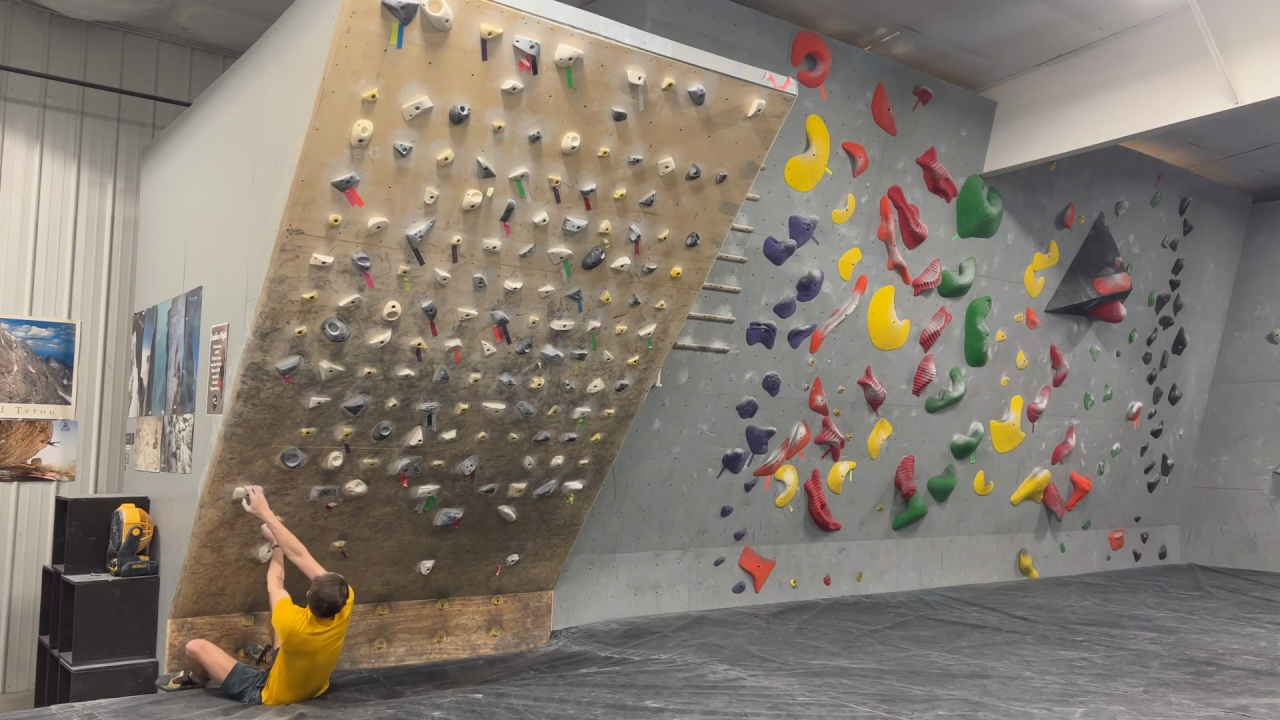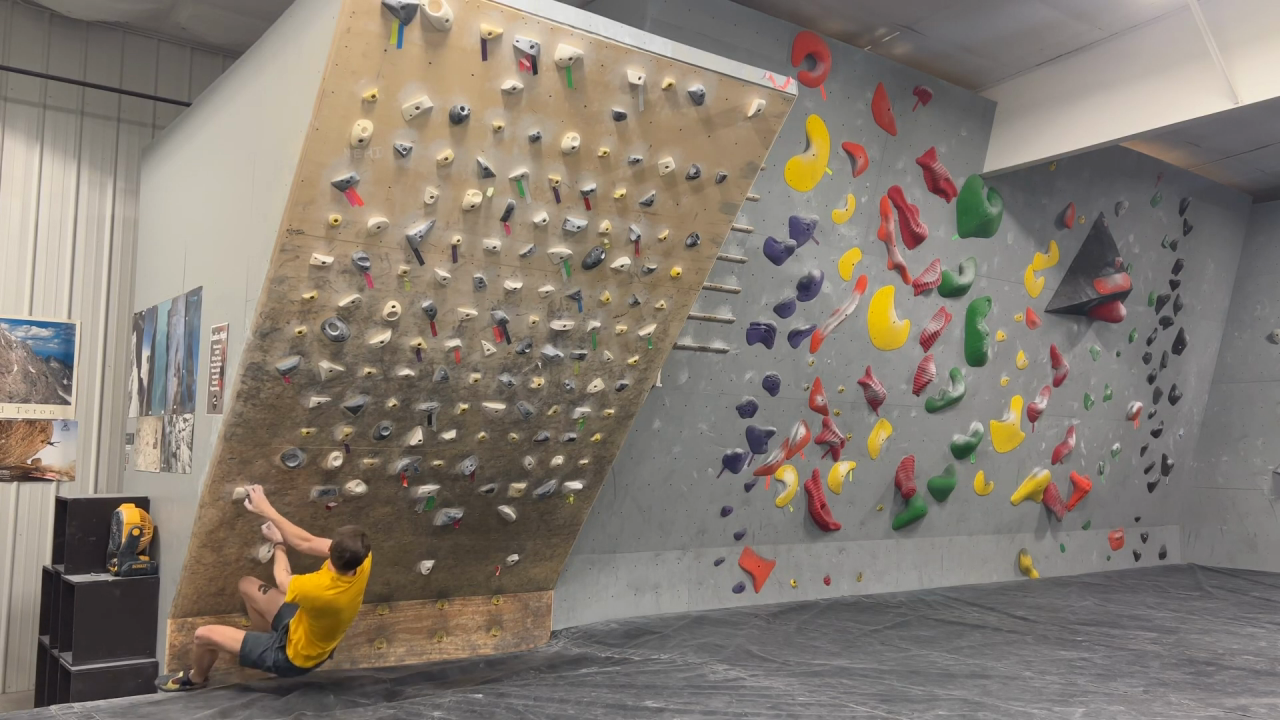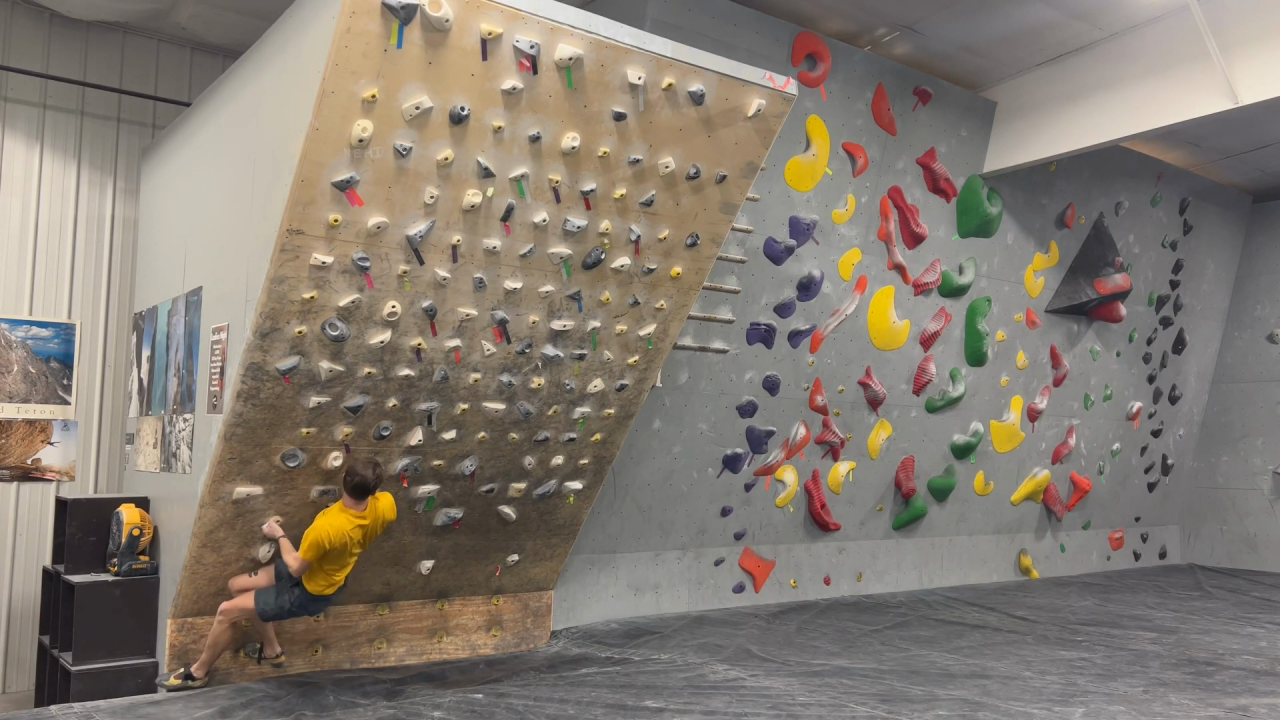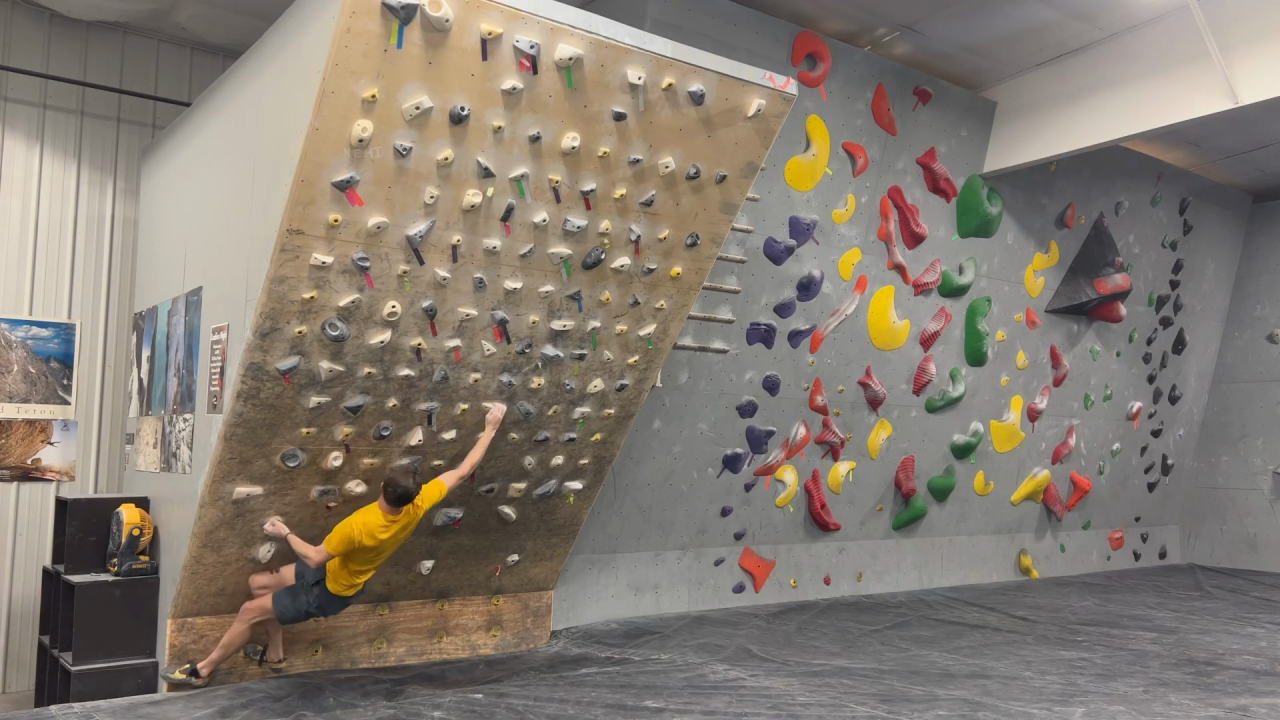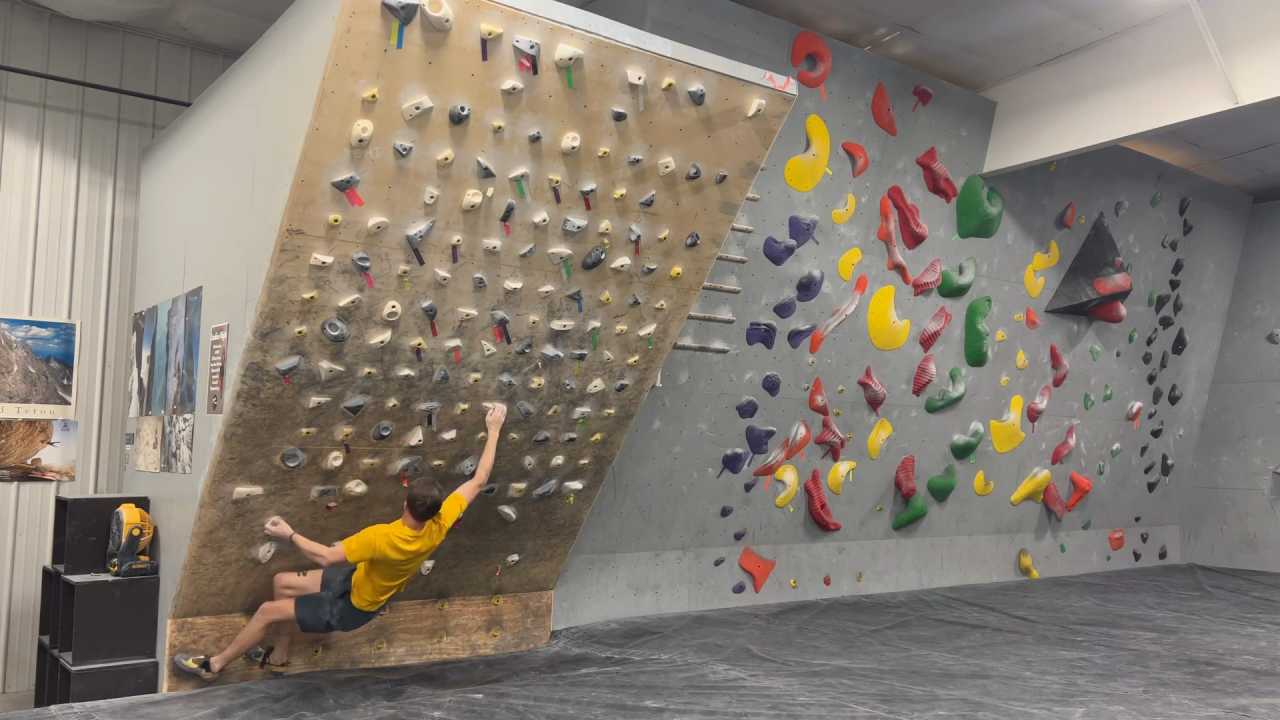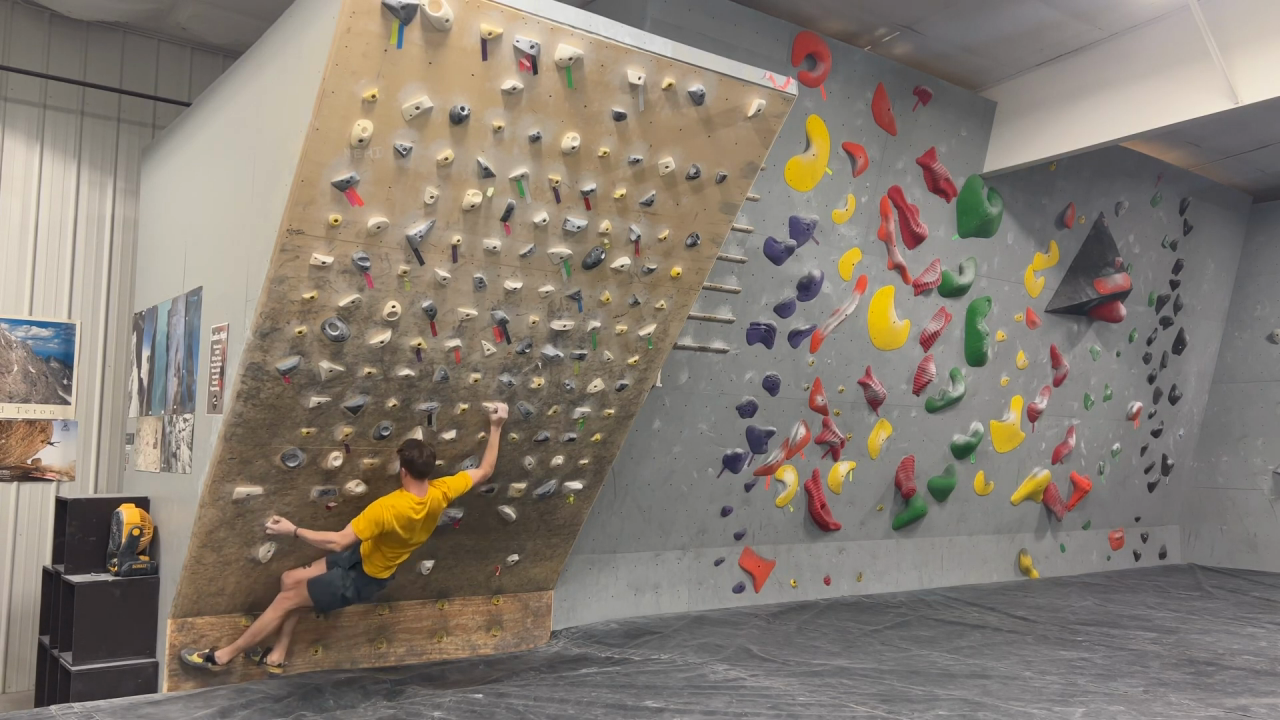
dt=0.4s
person 1, frame 1
left shoulder: (296, 624)
right shoulder: (344, 600)
left elbow: (274, 584)
right elbow: (300, 556)
left wrist: (276, 545)
right wrist: (265, 513)
left hip: (272, 698)
right hip: (310, 690)
left knee: (195, 647)
left ankle: (196, 679)
person 1, frame 2
left shoulder: (320, 589)
right shoulder: (363, 561)
left elbow: (284, 582)
right elbow: (307, 543)
left wrist: (278, 542)
right wrist: (267, 510)
left hip: (295, 657)
right hip: (305, 627)
left knee: (204, 635)
right knee: (246, 585)
left ankle: (196, 678)
right ankle: (266, 646)
person 1, frame 3
left shoulder: (325, 526)
right shoulder: (384, 504)
left elbow: (296, 567)
right elbow: (388, 513)
left wrist: (280, 536)
left hip: (313, 595)
right hip: (319, 576)
left knee: (227, 611)
right knee: (238, 586)
left ankle: (198, 673)
right ankle: (272, 650)
person 1, frame 4
left shoulder: (358, 527)
right shoulder: (419, 506)
left elbow: (315, 558)
right elbow: (463, 471)
left wrist: (285, 533)
right wrist: (490, 427)
left hip: (332, 592)
right hip: (337, 570)
left knee: (250, 611)
right knee: (258, 583)
left ankle: (202, 670)
right ankle: (275, 653)
person 1, frame 5
left shoulder: (382, 537)
right shoulder: (440, 526)
left elbow: (327, 557)
right elbow: (479, 480)
left wrist: (289, 534)
right wrist: (493, 430)
left hip: (351, 607)
right hip: (358, 580)
left knee: (268, 611)
right knee: (282, 582)
left ankle: (214, 665)
right ankle: (279, 656)
person 1, frame 6
left shoulder: (389, 508)
right shoulder: (443, 492)
left elbow: (338, 542)
right elbow: (486, 471)
left wrist: (293, 530)
right wrist: (495, 427)
left hip: (365, 577)
right hip: (368, 557)
left knee: (286, 600)
right knee: (290, 580)
left ankle: (222, 656)
right ankle: (277, 656)
